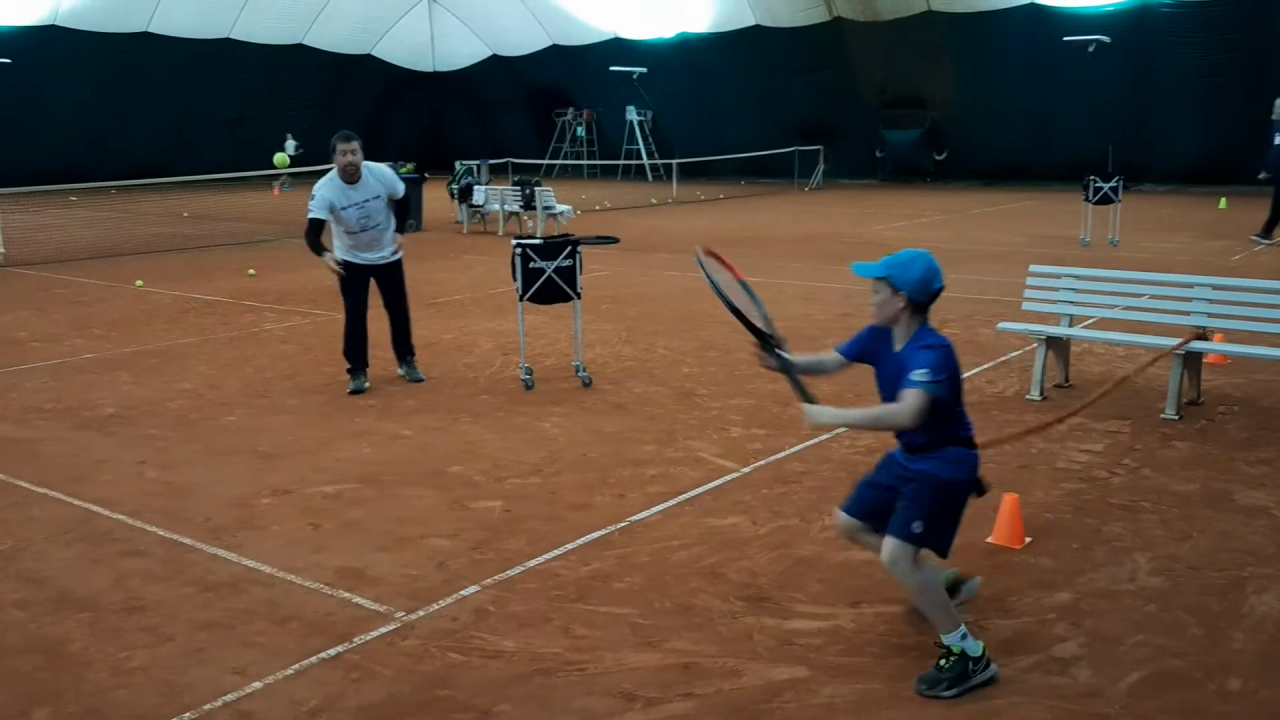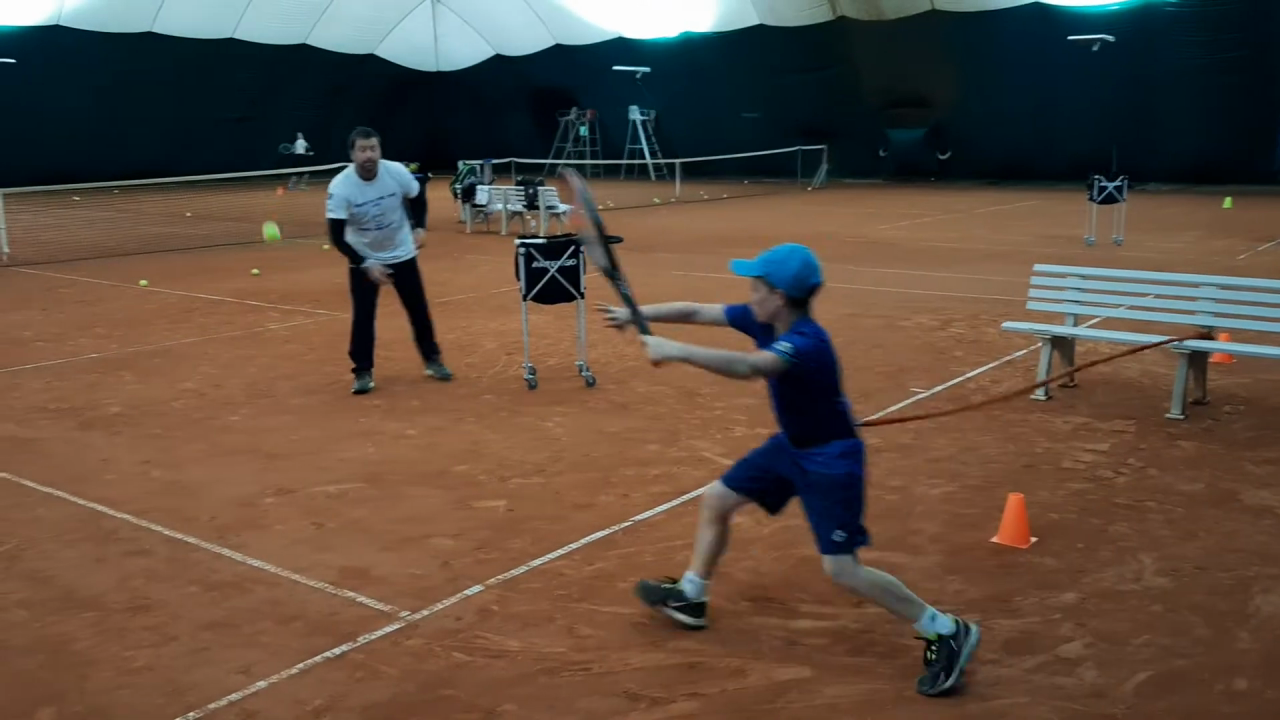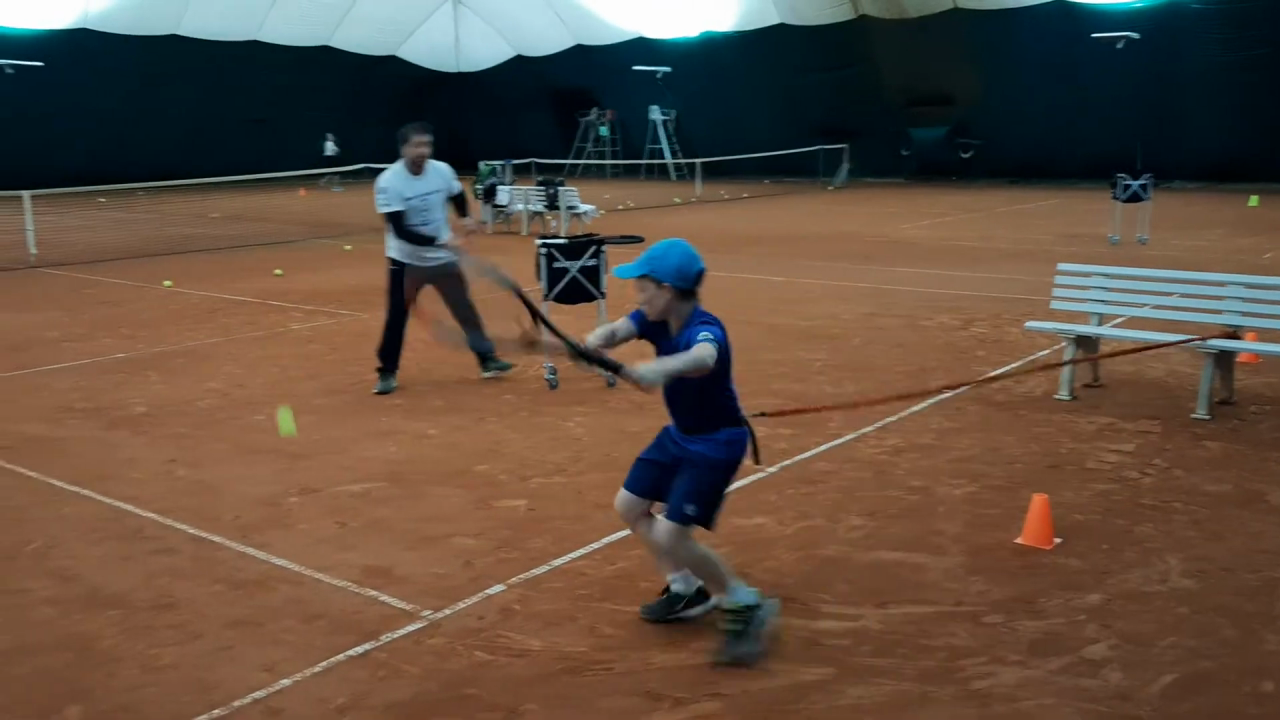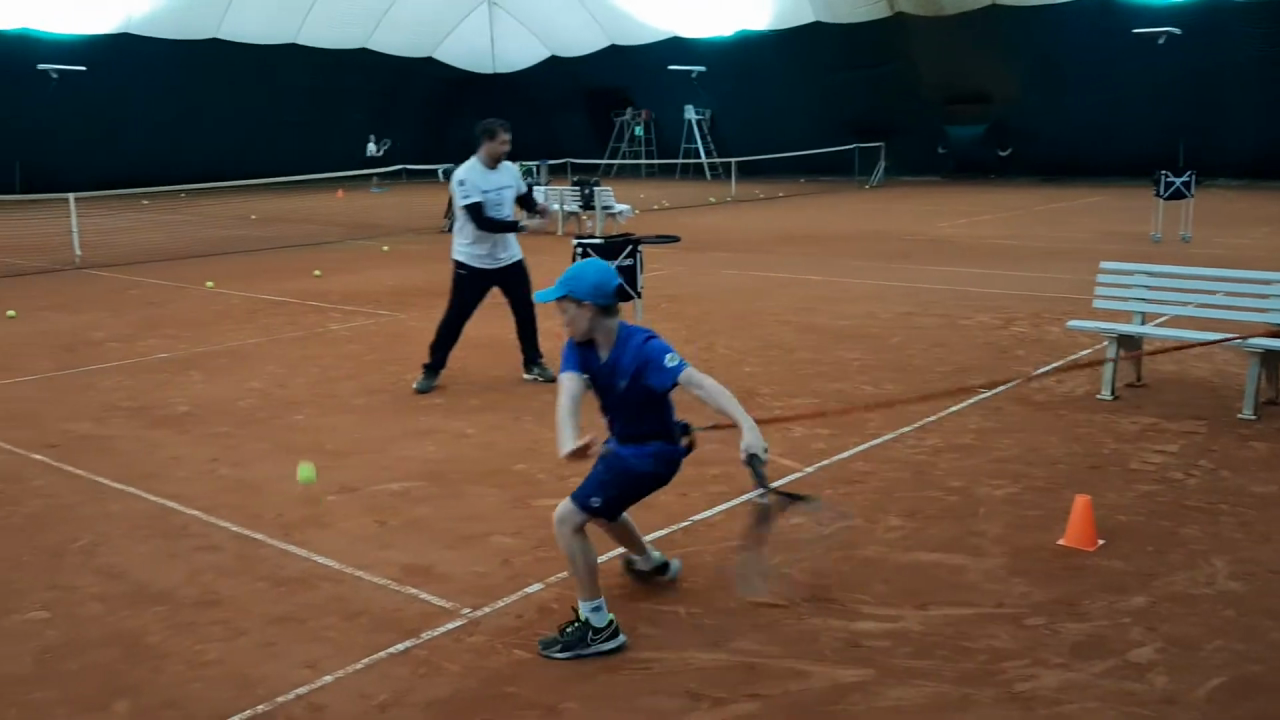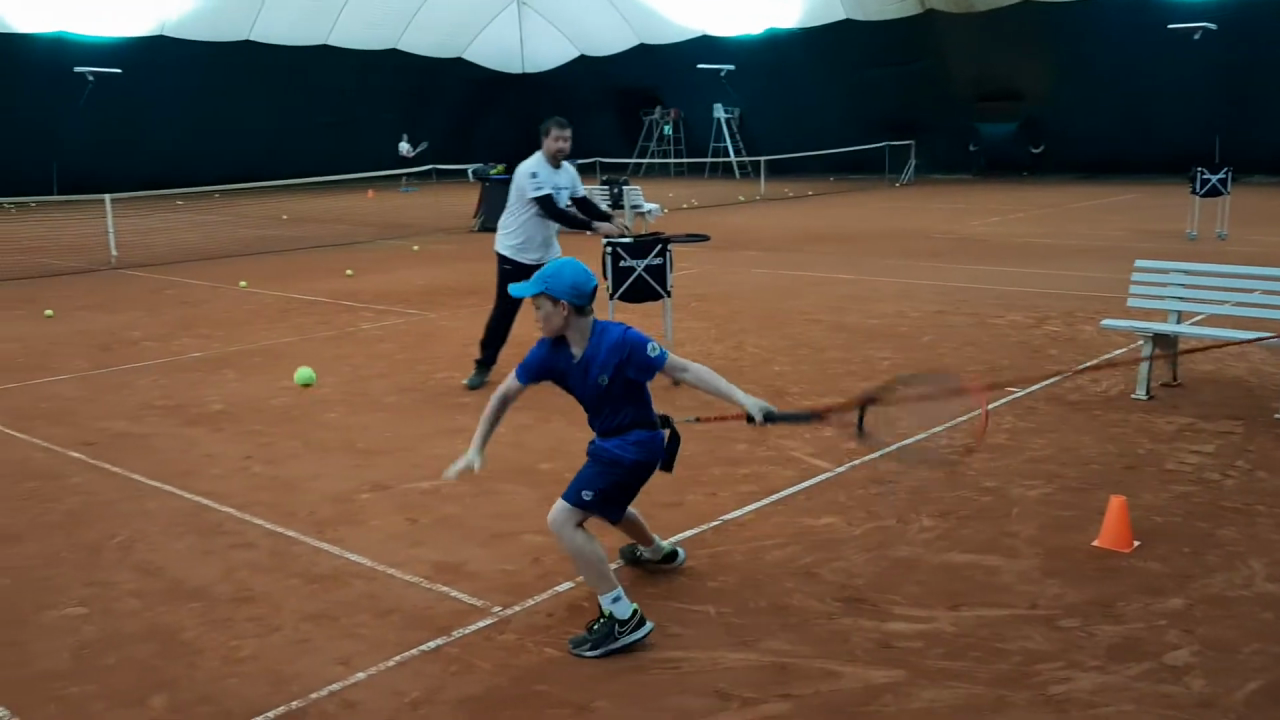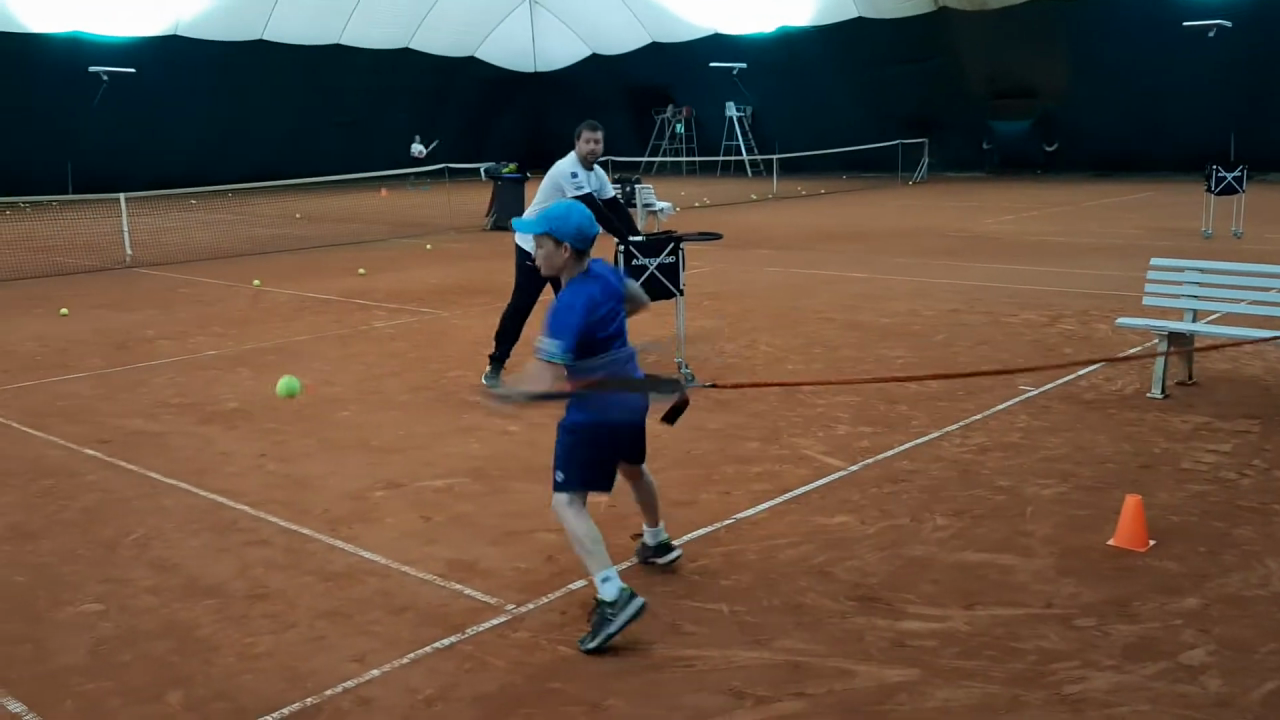
dt=0.2s
person 1, frame 1
left shoulder: (932, 353)
right shoulder: (879, 336)
left elbow: (905, 415)
right elbow: (827, 362)
left wrist: (835, 417)
right wrist: (785, 362)
left hip: (945, 466)
right hip: (908, 458)
left knee: (895, 557)
right knee: (847, 525)
left ankle: (968, 655)
right ankle: (941, 582)
person 1, frame 2
left shoulder: (805, 342)
right shoulder: (763, 320)
left elbow: (747, 368)
right elbow: (696, 312)
left wrist: (678, 351)
right wrist: (636, 315)
left hip: (831, 458)
right hip: (790, 446)
left knee: (839, 568)
right knee: (714, 502)
left ankle: (944, 632)
right ankle: (690, 596)
person 1, frame 3
left shoulder: (707, 330)
right shoulder: (654, 318)
left elbow: (702, 361)
right elbow: (615, 331)
left wrist: (665, 367)
right wrist: (597, 341)
left hip: (716, 444)
right hip: (680, 435)
left knee: (667, 536)
right knee: (629, 508)
left ankle: (745, 606)
right ankle: (687, 590)
person 1, frame 4
left shoulder: (644, 348)
right shoulder: (579, 346)
left elbow: (702, 384)
right elbow: (567, 393)
left wrist: (747, 426)
right wrist: (566, 437)
left hip: (650, 454)
right hip: (625, 444)
left knee: (566, 520)
right knee: (597, 507)
left ankle: (598, 625)
right ankle: (649, 561)
person 1, frame 5
left shoulder: (620, 341)
right shoulder: (548, 351)
left elbow: (684, 369)
right elbow: (504, 394)
left wrist: (743, 399)
right wrist: (475, 448)
left hip: (635, 444)
right hip: (610, 441)
left knee: (562, 521)
right knee: (598, 502)
left ankle: (623, 618)
right ankle: (659, 551)
person 1, frame 6
left shoulder: (570, 306)
right shoulder: (604, 272)
left elbow: (545, 379)
right elbow: (639, 302)
left wrist: (511, 388)
left hip: (595, 409)
right hip: (627, 398)
left knee: (567, 504)
right knee: (631, 467)
left ankle: (614, 596)
right ankle: (657, 541)
person 2, frame 1
left shoulder: (382, 173)
right shoulder: (324, 189)
left elbow: (402, 200)
right elbow: (312, 232)
left wrist: (399, 231)
right wrist: (324, 254)
left hip: (388, 254)
right hip: (351, 259)
left knee: (399, 309)
right knee: (355, 315)
left ankle: (406, 361)
right ankle: (358, 372)
person 2, frame 2
left shoulder: (397, 172)
right shoulder: (340, 186)
left elbow: (417, 199)
right elbow: (337, 235)
left wrist: (418, 226)
right wrist: (366, 264)
left hip: (402, 253)
right hip: (365, 259)
left knee: (418, 308)
right knee: (363, 315)
left ankle: (432, 359)
right ankle: (363, 371)
person 2, frame 3
left shoulder: (442, 171)
right shoulder: (388, 181)
left elbow: (458, 197)
right elbow: (399, 230)
left wrist: (466, 217)
right wrist: (440, 241)
left hip: (444, 256)
right hip: (406, 260)
left knee: (464, 308)
right knee: (396, 316)
left ankle: (488, 359)
right ankle: (388, 372)
person 2, frame 4
left shoulder: (510, 169)
right shoulder: (464, 176)
left elbow: (524, 197)
right elbow: (480, 221)
left wrist: (536, 207)
right wrist: (523, 225)
left hip: (508, 257)
right hip: (471, 260)
left knee: (525, 309)
right knee: (456, 316)
left ankle: (533, 364)
right ankle: (432, 370)
person 2, frame 5
left shoulder: (568, 171)
right shoulder: (530, 170)
left elbow: (583, 203)
right elbow: (553, 212)
left wrist: (609, 219)
right wrist: (595, 226)
left hip: (548, 254)
right hip: (516, 253)
right knee: (504, 311)
right ankle: (483, 366)
person 2, frame 6
left shoulder: (597, 174)
right shoulder: (568, 170)
left elbow: (615, 207)
right elbow: (595, 212)
left wrist: (637, 236)
right wrist: (627, 238)
right hip: (535, 246)
right knee: (520, 306)
right ankle: (496, 363)
